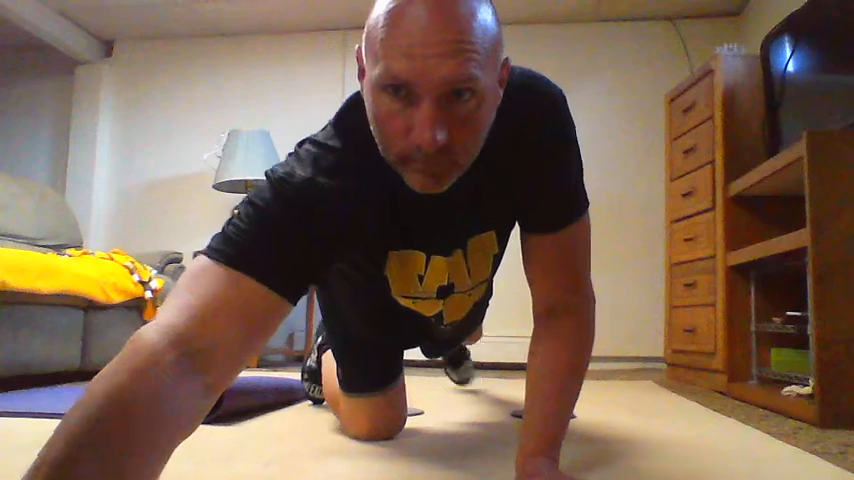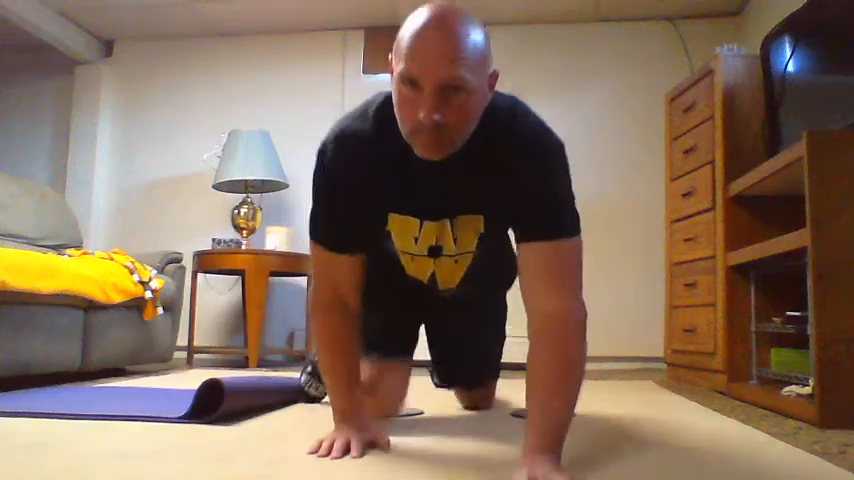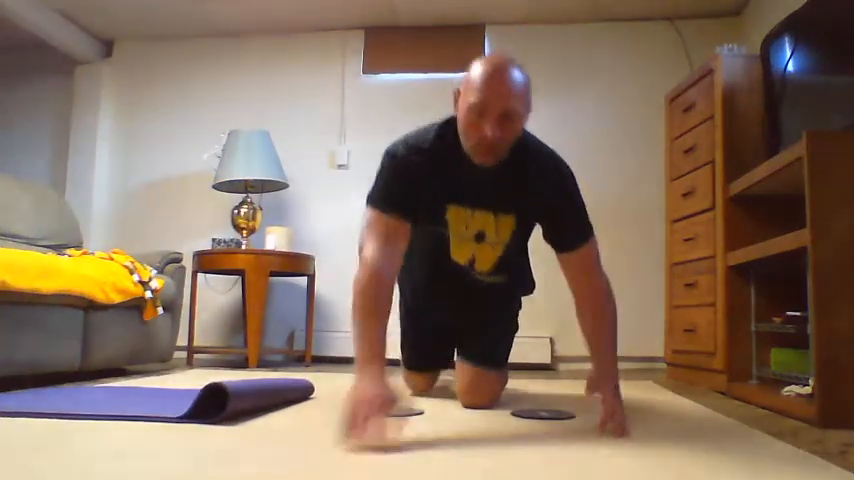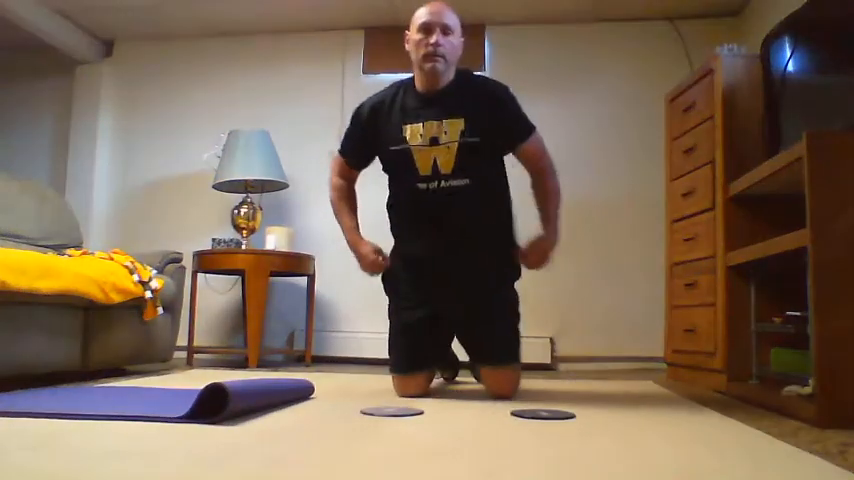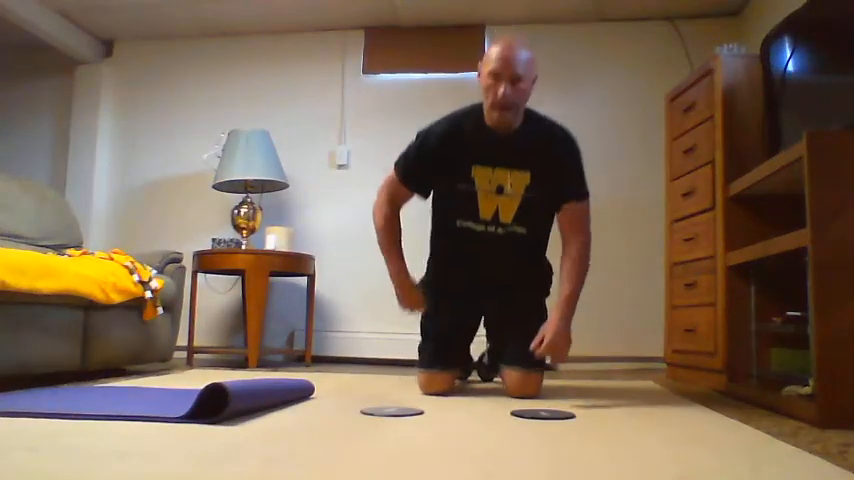
dt=0.7s
person 1, frame 1
left shoulder: (537, 117)
right shoulder: (316, 181)
left elbow: (563, 303)
right elbow: (180, 355)
left hip: (461, 296)
right hip: (366, 298)
left knee: (456, 335)
left ankle: (446, 343)
right ankle: (328, 358)
person 1, frame 2
left shoulder: (530, 147)
right shoulder: (347, 147)
left elbow: (557, 305)
right elbow: (334, 294)
right wrist: (348, 419)
left hip: (475, 284)
right hip: (386, 273)
left knee: (476, 400)
right knee: (381, 402)
left ankle: (444, 358)
right ankle: (327, 361)
person 1, frame 3
left shoulder: (548, 174)
right shoulder: (411, 156)
left elbow: (589, 280)
right elbow: (377, 256)
left wrist: (608, 382)
right wrist: (369, 371)
left hip: (498, 286)
right hip: (430, 276)
left knee: (479, 395)
right knee: (419, 385)
left ankle: (471, 354)
right ankle: (445, 355)
person 1, frame 4
left shoulder: (490, 97)
right shoulder: (376, 111)
left elbow: (539, 165)
right elbow: (341, 177)
left wrist: (549, 235)
right wrist: (355, 240)
left hip: (486, 267)
right hip: (413, 271)
left knee: (502, 388)
right knee: (409, 388)
left ankle: (471, 354)
right ankle: (439, 356)
person 1, frame 5
left shoulder: (557, 144)
right shoulder: (442, 136)
left elbow: (576, 237)
right elbow: (386, 203)
left wrist: (562, 315)
right wrist: (401, 280)
left hip: (520, 282)
right hip: (451, 278)
left knee: (524, 387)
right knee: (434, 385)
left ankle: (497, 355)
right ankle: (462, 359)
